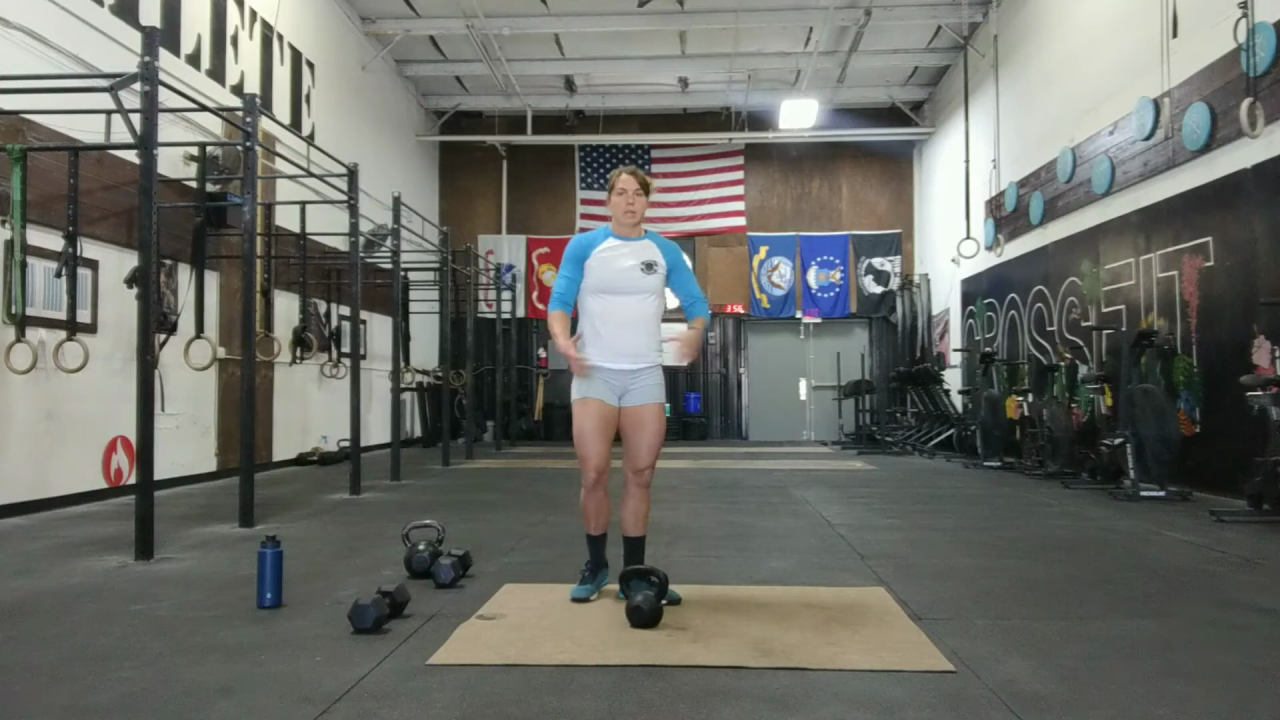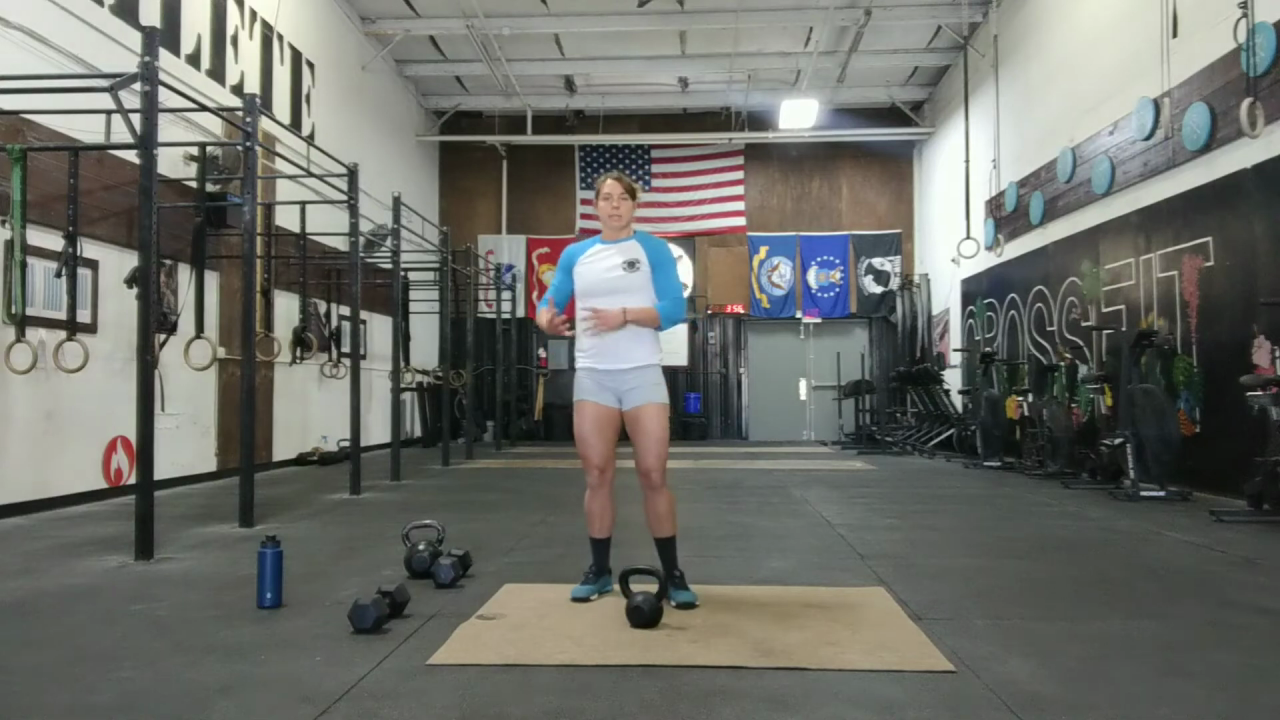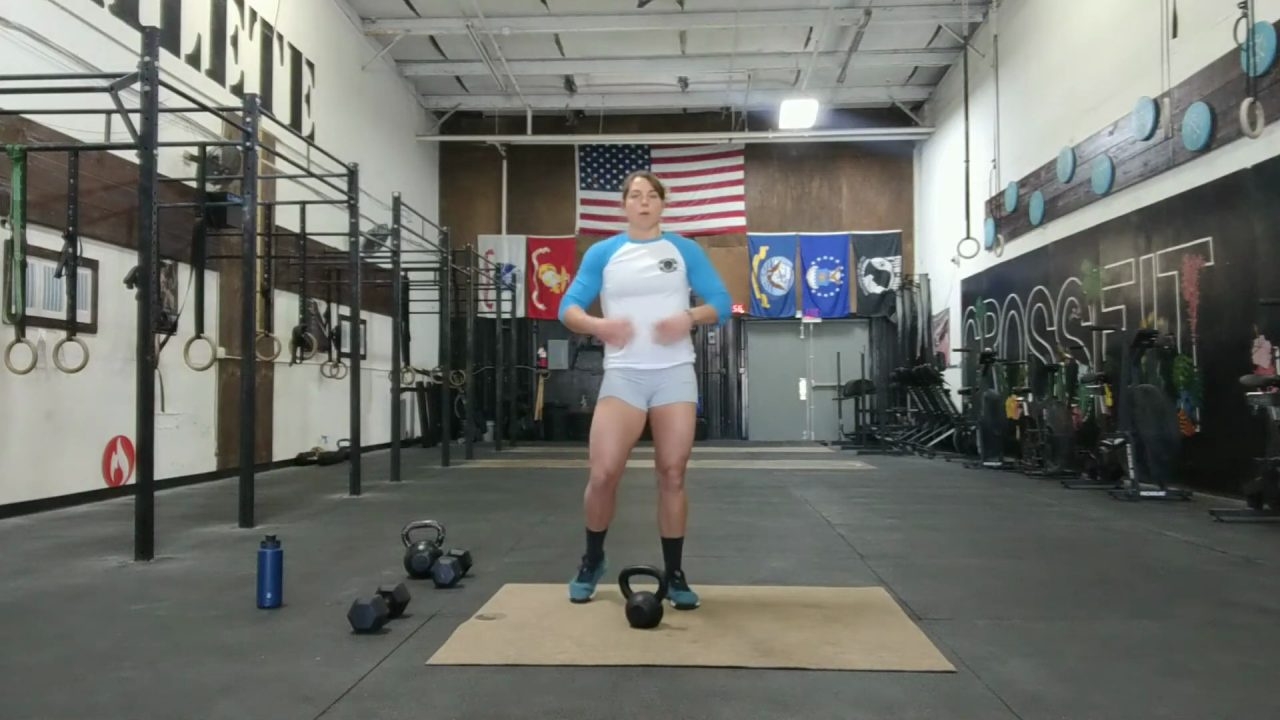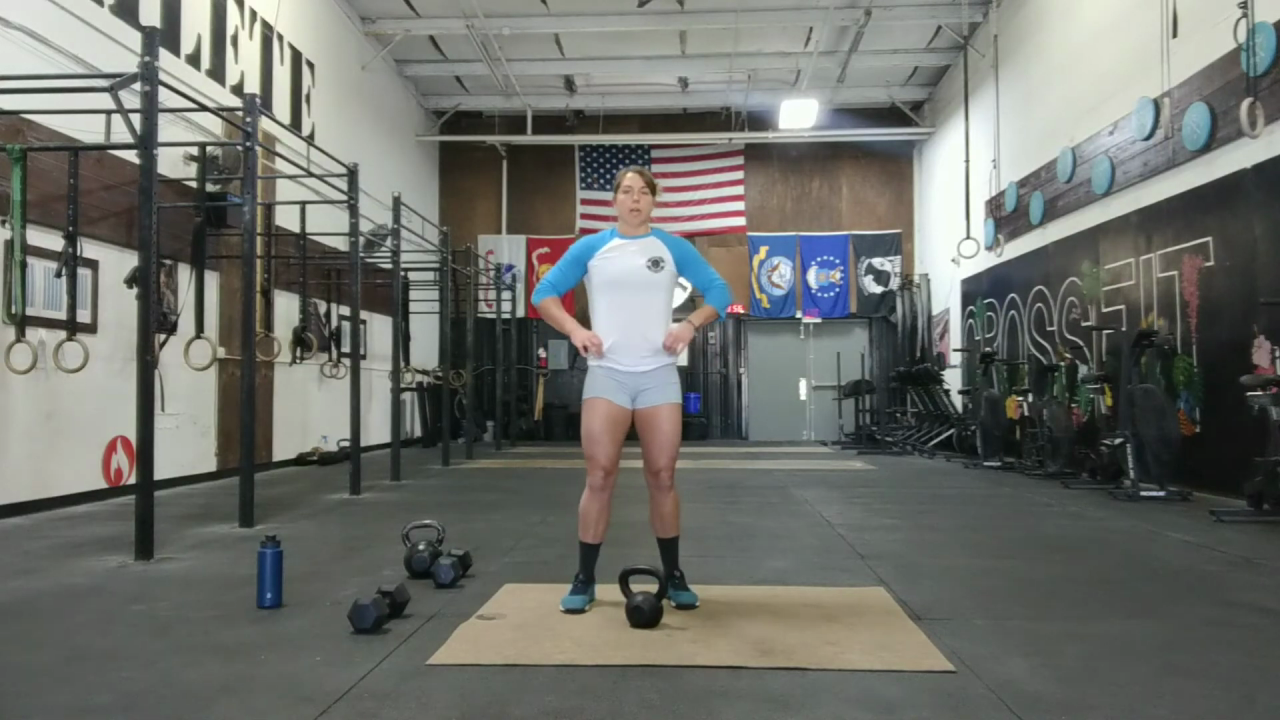
dt=0.5s
person 1, frame 1
left shoulder: (666, 251)
right shoulder: (583, 246)
left elbow: (695, 302)
right elbow: (560, 301)
left wrist: (694, 331)
right wrist: (562, 341)
left hip: (645, 376)
right hip: (594, 374)
left knee: (640, 476)
right knee: (593, 474)
left ankle: (636, 573)
right ankle: (595, 565)
person 1, frame 2
left shoulder: (654, 250)
right shoulder: (574, 255)
left elbow: (673, 309)
right elbow: (550, 302)
left wrist: (624, 315)
right wrist: (548, 322)
left hip: (643, 375)
right hip: (592, 377)
left knee: (653, 477)
right knee: (597, 476)
left ankle: (672, 573)
right ankle: (599, 570)
person 1, frame 3
left shoulder: (686, 251)
right shoulder: (601, 254)
left elbow: (721, 302)
right elbow: (569, 308)
left wrist: (688, 318)
right wrist: (599, 325)
left hip: (675, 375)
right hip: (622, 376)
left knee: (672, 477)
right knee: (603, 474)
left ankle: (674, 575)
right ankle: (592, 559)
person 1, frame 4
left shoulder: (675, 248)
right shoulder: (589, 247)
left elbow: (719, 292)
right elbow: (544, 293)
left wrist: (688, 326)
right wrist: (575, 329)
left hip: (659, 375)
right hip: (606, 375)
left knee: (662, 478)
right knee: (599, 478)
left ankle: (673, 576)
right ankle: (584, 579)
